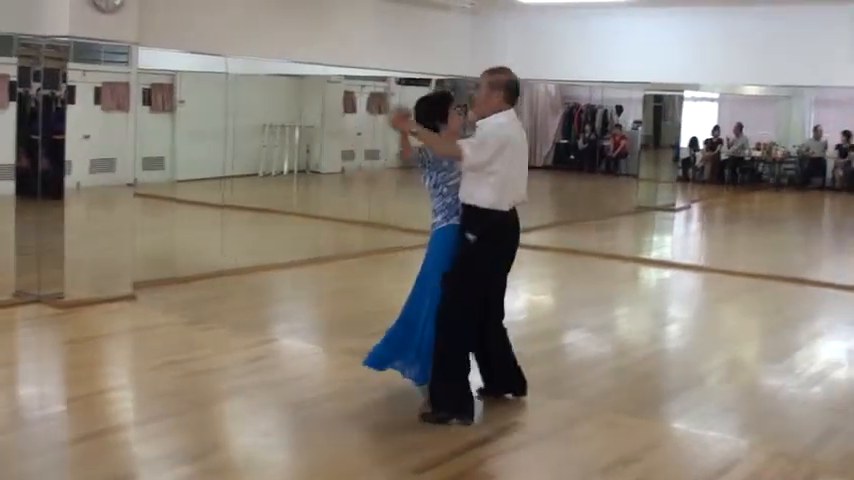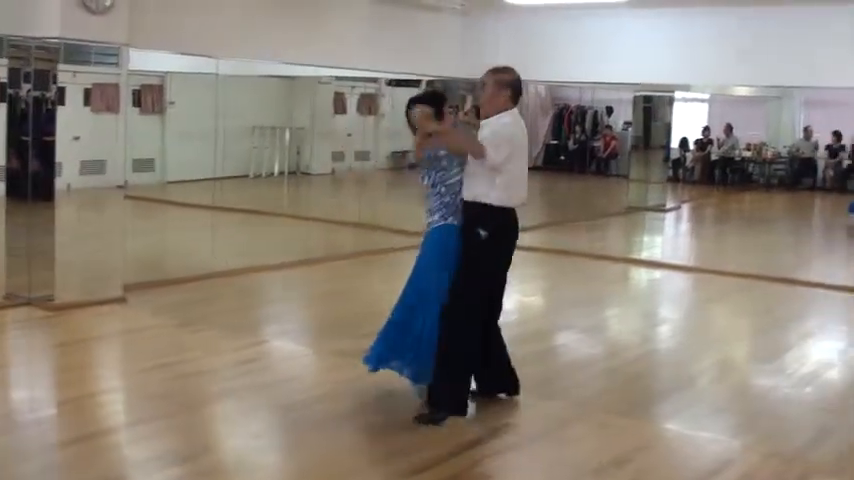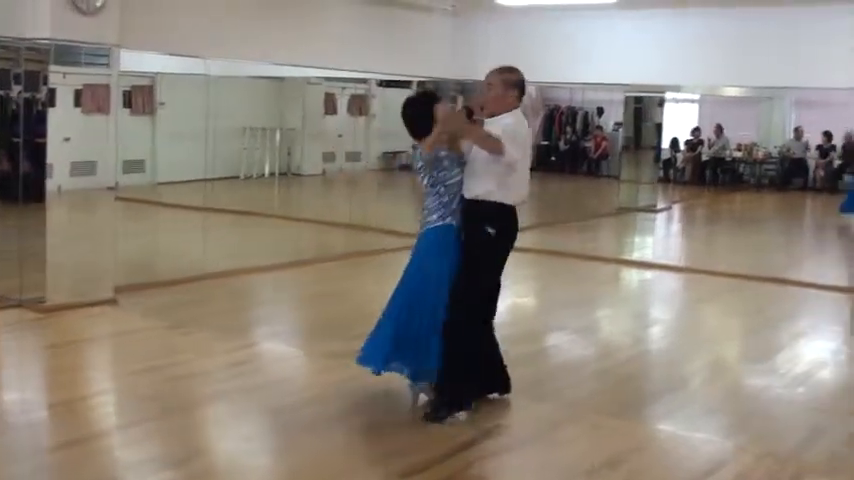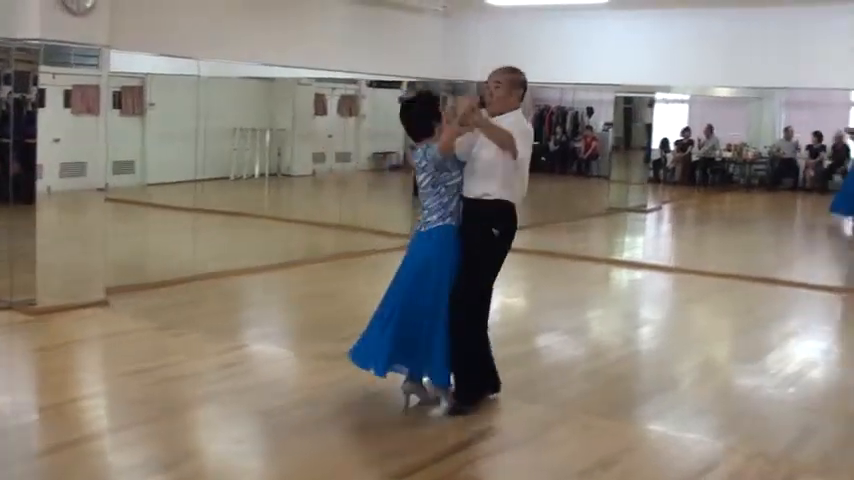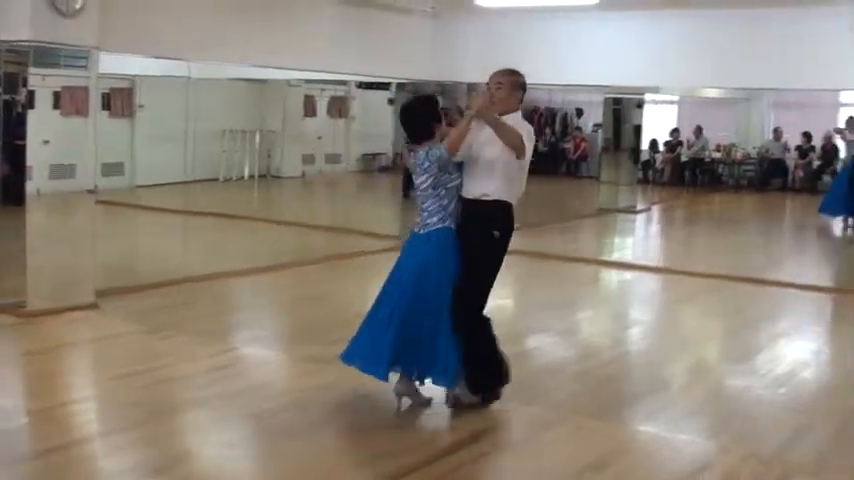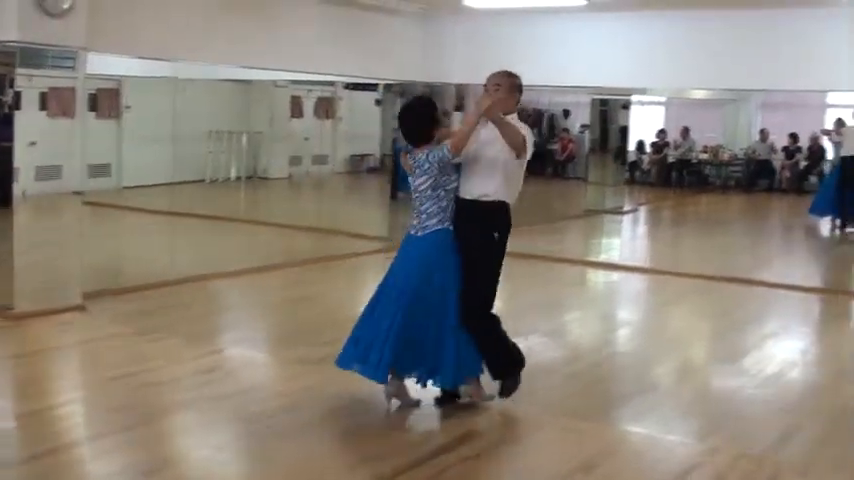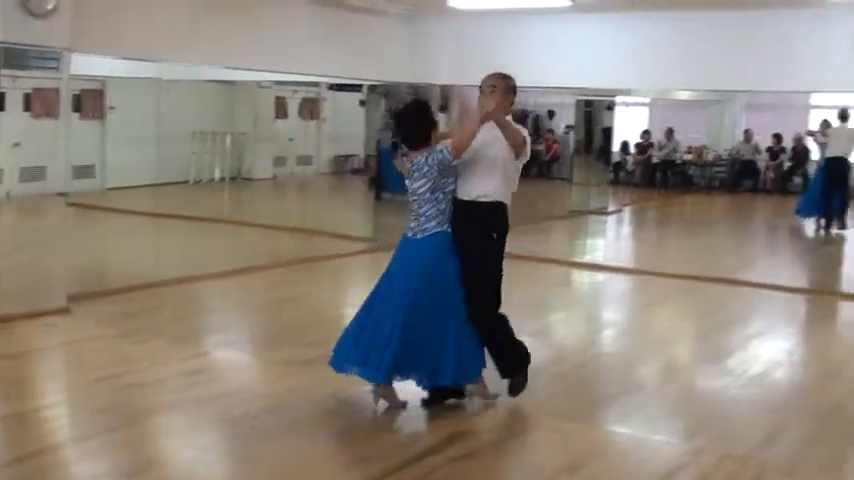
dt=0.1s
person 1, frame 1
left shoulder: (496, 130)
right shoulder: (507, 128)
left elbow: (458, 152)
left wrist: (413, 129)
left hip: (484, 227)
right hip: (497, 223)
left knee: (454, 312)
right knee: (484, 309)
left ankle: (450, 402)
right ankle: (505, 379)
person 1, frame 2
left shoulder: (504, 128)
right shoulder: (503, 126)
left elbow: (479, 150)
right elbow: (480, 152)
left hip: (488, 222)
right hip: (495, 221)
left knee: (460, 308)
right knee: (482, 307)
left ankle: (447, 398)
right ankle: (498, 379)
person 1, frame 3
left shoulder: (514, 127)
right shoulder: (485, 127)
left elbow: (497, 147)
left wrist: (461, 127)
left hip: (492, 220)
right hip: (481, 217)
left knee: (463, 304)
right knee: (477, 304)
left ankle: (452, 393)
right ankle: (490, 377)
person 1, frame 4
left shoulder: (517, 126)
right shoulder: (488, 127)
left elbow: (510, 145)
right elbow: (457, 150)
left wrist: (479, 121)
left hip: (492, 217)
right hip: (475, 214)
left knee: (464, 302)
right knee: (472, 301)
left ankle: (471, 387)
right ankle: (482, 381)
person 1, frame 5
left shoulder: (517, 129)
right shoulder: (481, 129)
left elbow: (518, 147)
left wrist: (490, 118)
left hip: (492, 218)
right hip: (468, 214)
left knee: (466, 303)
right knee: (462, 301)
left ankle: (490, 375)
right ankle: (474, 378)
person 1, frame 6
left shoulder: (516, 130)
right shoulder: (478, 130)
left elbow: (521, 148)
left wrist: (496, 117)
left hip: (489, 218)
right hip: (464, 214)
left knee: (473, 306)
right knee: (461, 302)
left ankle: (509, 363)
person 1, frame 7
left shoulder: (512, 133)
left elbow: (520, 148)
left wrist: (498, 118)
left hip: (487, 219)
right hip: (457, 216)
left knee: (480, 306)
left ankle: (515, 362)
right ankle: (450, 381)
person 2, frame 1
right shoulder: (431, 155)
right elbow: (408, 152)
right wrist: (403, 129)
left hip: (461, 235)
right hip: (449, 236)
right knee: (442, 306)
left ankle: (431, 373)
right ankle: (427, 377)
person 2, frame 2
left shoulder: (451, 149)
right shoulder: (431, 153)
right elbow: (419, 148)
right wrist: (422, 127)
left hip: (454, 234)
right hip: (444, 237)
left knee: (441, 305)
right knee: (437, 305)
left ankle: (426, 374)
right ankle: (425, 377)
person 2, frame 3
left shoulder: (446, 151)
right shoulder: (428, 153)
right elbow: (432, 144)
right wrist: (441, 125)
left hip: (442, 235)
right hip: (442, 237)
left knee: (428, 304)
right knee: (436, 305)
left ankle: (420, 374)
right ankle: (425, 377)
person 2, frame 4
left shoulder: (431, 152)
right shoulder: (429, 154)
right elbow: (444, 144)
right wrist: (457, 123)
left hip: (434, 236)
right hip: (440, 238)
left knee: (420, 306)
right knee: (439, 307)
left ankle: (414, 377)
right ankle: (439, 383)
person 2, frame 5
left shoulder: (420, 155)
right shoulder: (434, 156)
right elbow: (450, 145)
right wrist: (472, 116)
left hip: (422, 239)
right hip: (439, 241)
left knee: (412, 307)
right knee: (444, 309)
left ankle: (405, 379)
right ankle: (453, 379)
person 2, frame 6
left shoulder: (415, 158)
right shoulder: (434, 158)
right elbow: (454, 144)
right wrist: (479, 112)
left hip: (417, 241)
right hip: (437, 243)
left knee: (407, 307)
right knee: (451, 310)
left ankle: (394, 379)
right ankle: (468, 380)
person 2, frame 7
left shoulder: (410, 160)
right shoulder: (434, 160)
right elbow: (456, 145)
right wrist: (483, 117)
left hip: (412, 243)
right hip: (435, 245)
left knee: (398, 309)
right knee: (449, 311)
left ankle: (381, 381)
right ankle: (472, 379)
